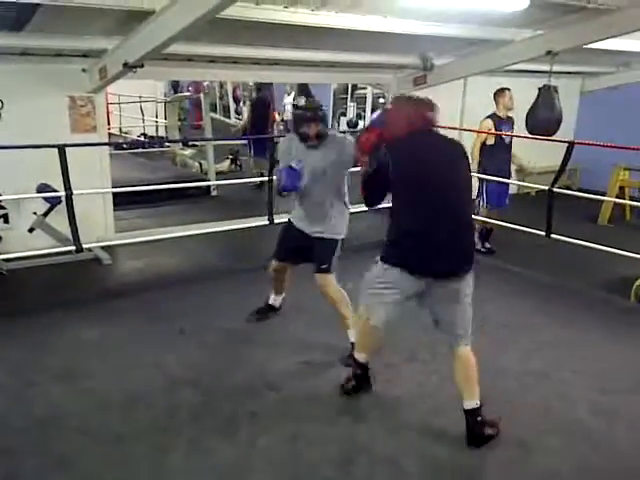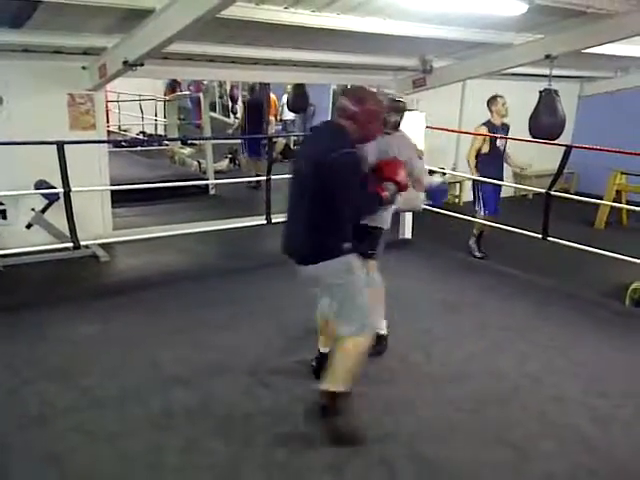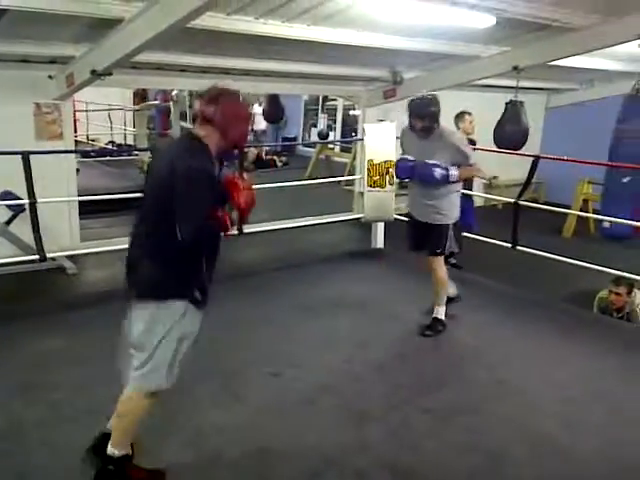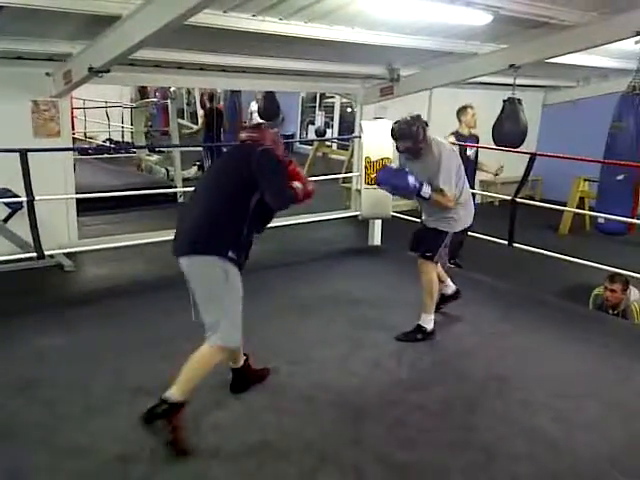
dt=0.7s
person 1, frame 1
left shoulder: (393, 152)
right shoulder: (456, 149)
left elbow: (371, 198)
left wrist: (367, 159)
left hip: (404, 257)
right hip: (456, 261)
left knee: (369, 306)
right knee: (461, 341)
left ankle: (360, 375)
right ankle: (475, 419)
person 1, frame 2
left shoulder: (317, 137)
right shoulder: (342, 153)
right elbow: (353, 210)
left wrist: (371, 179)
right wrist: (385, 190)
left hip: (301, 243)
right hip: (328, 249)
left knee: (333, 300)
right knee: (361, 328)
left ankle: (326, 358)
right ankle: (332, 402)
person 1, frame 3
left shoulder: (178, 152)
right shoulder: (197, 166)
right elbow: (190, 233)
left wrist: (222, 196)
right wrist: (232, 211)
left hip: (149, 277)
right hip: (172, 289)
left knee: (148, 373)
right knee: (149, 381)
left ankle: (108, 441)
person 1, frame 4
left shoulder: (235, 159)
right shoulder: (263, 156)
left elbow: (255, 217)
right elbow: (279, 200)
left wrist: (285, 185)
right wrist: (297, 186)
left hip: (191, 245)
right hip: (212, 251)
left knee: (225, 321)
right knee: (223, 337)
left ankle: (241, 370)
right ankle: (167, 408)
person 2, frame 1
left shoulder: (341, 144)
right shoulder: (287, 145)
right elbow: (283, 180)
right wrist: (285, 181)
left hip: (329, 225)
right hip: (300, 220)
left knee: (325, 282)
right knee: (278, 266)
left ankle: (357, 339)
right ankle: (274, 302)
person 2, frame 2
left shoulder: (404, 143)
left elbow: (418, 177)
left hip: (378, 212)
left knee: (369, 265)
left ankle: (381, 330)
right ankle: (369, 292)
person 2, frame 3
left shoulder: (451, 139)
right shoulder: (406, 134)
left elbow: (476, 169)
left wrist: (446, 174)
right wrist: (404, 167)
left hip: (441, 209)
right hip: (416, 205)
left knee: (435, 260)
right knee: (423, 252)
left ankle: (439, 315)
right ankle: (450, 291)
person 2, frame 4
left shoulder: (443, 155)
right shoulder: (408, 153)
left elbow: (448, 202)
right elbow: (408, 191)
left wrist: (417, 187)
right wrist: (393, 182)
left hip: (450, 215)
right hip: (432, 213)
left knee: (426, 263)
right knee: (421, 252)
left ankle: (426, 325)
right ankle: (448, 289)
person 3, frame 1
left shoulder: (510, 121)
right shoulder: (489, 122)
right elbow: (476, 146)
left wrist: (517, 163)
right wrist: (475, 165)
left hip: (504, 172)
right hip: (489, 172)
left knee: (497, 208)
right knee: (487, 207)
left ankle: (486, 240)
right ankle: (477, 238)
person 3, frame 2
left shoulder: (505, 127)
right shoulder: (484, 129)
right elbow: (472, 153)
left wrist: (515, 165)
right wrist: (473, 171)
left hip: (497, 177)
right hip: (483, 178)
left knee: (492, 213)
right knee: (485, 213)
left ankle: (478, 241)
right ankle: (474, 240)
person 3, frame 3
left shoulder: (472, 143)
left hip: (466, 193)
left knee: (466, 228)
right knee: (453, 228)
left ankle: (451, 256)
right ankle: (446, 255)
person 3, frame 4
left shoulder: (475, 138)
right shoulder: (453, 140)
left wrist: (492, 170)
left hip: (469, 189)
left ankle: (452, 256)
right ankle: (446, 257)
